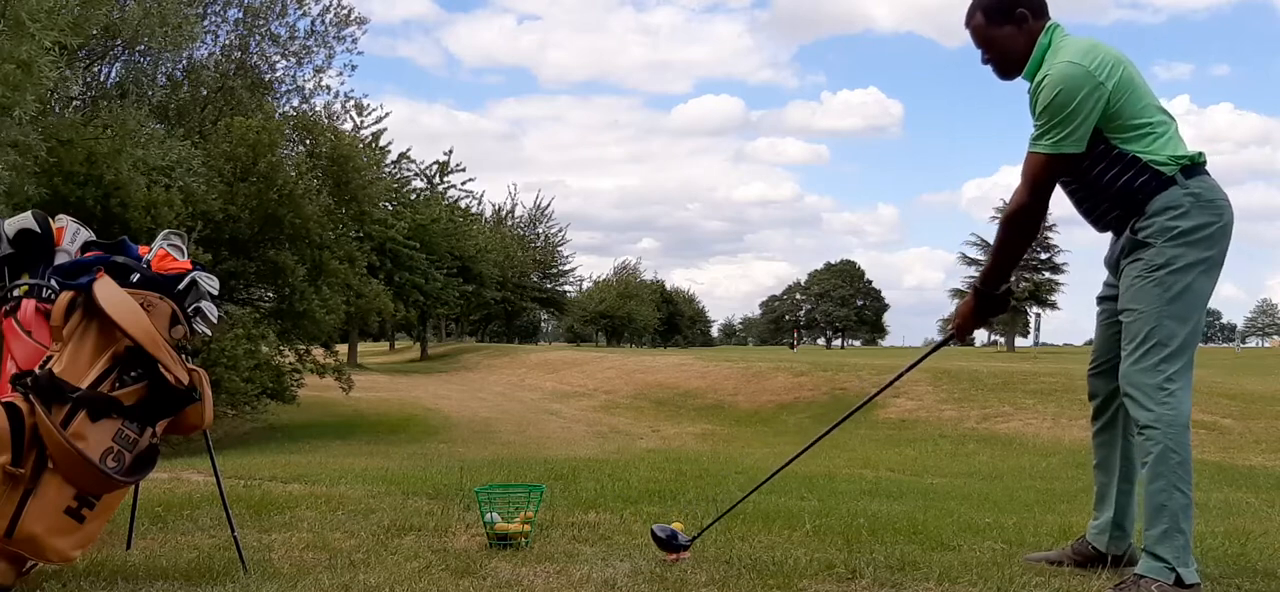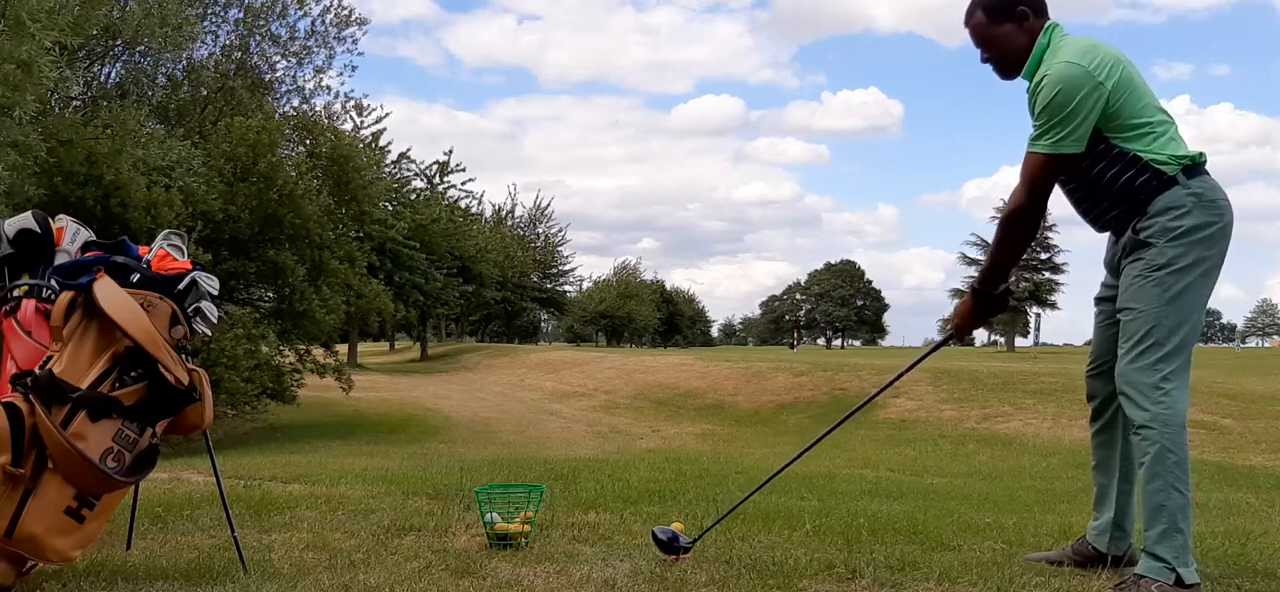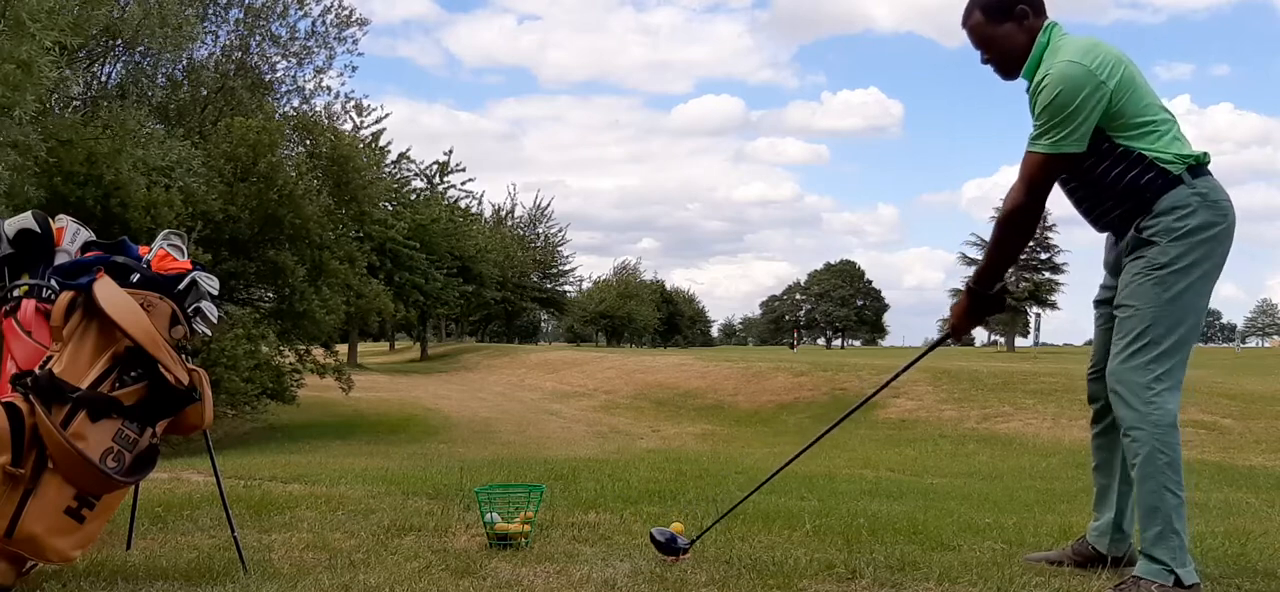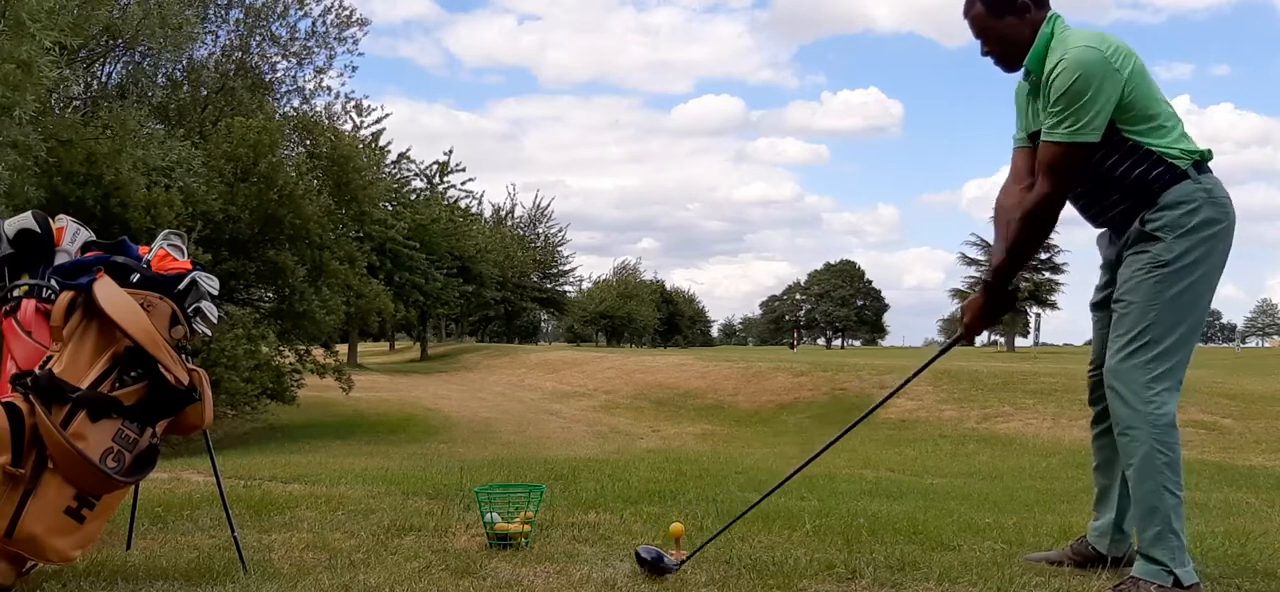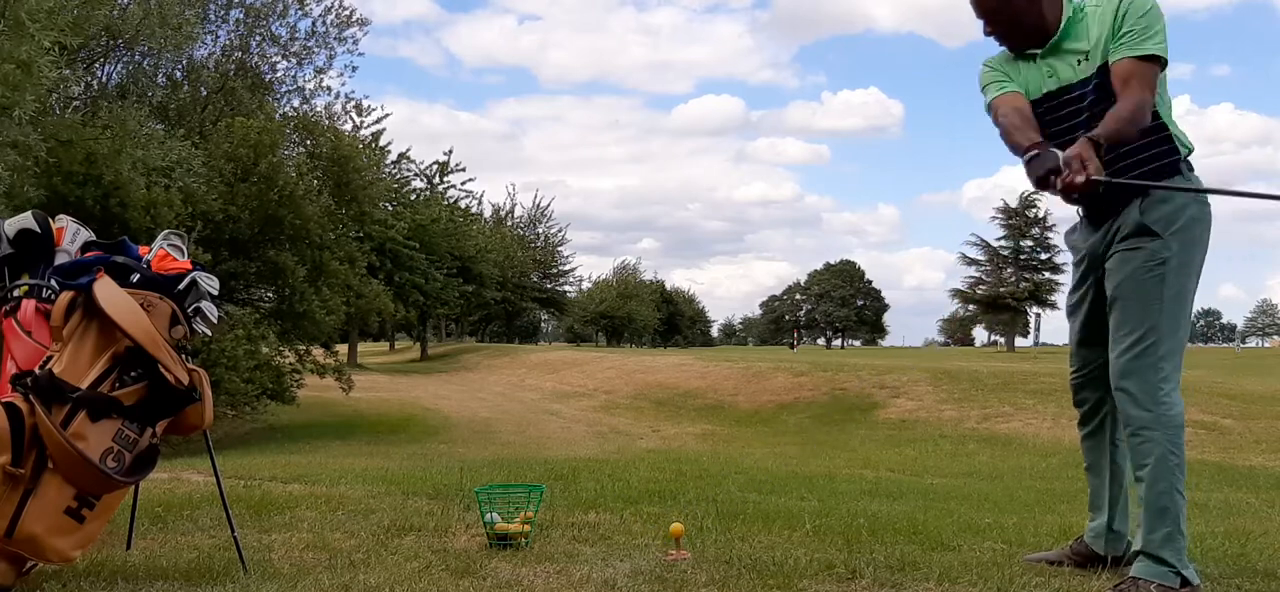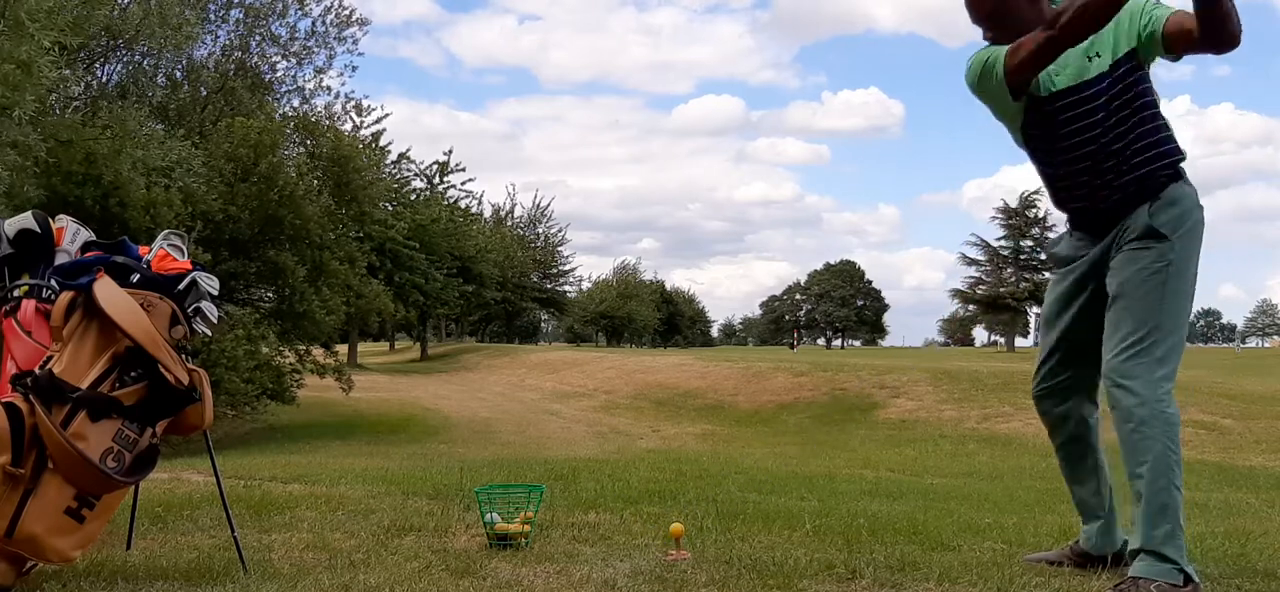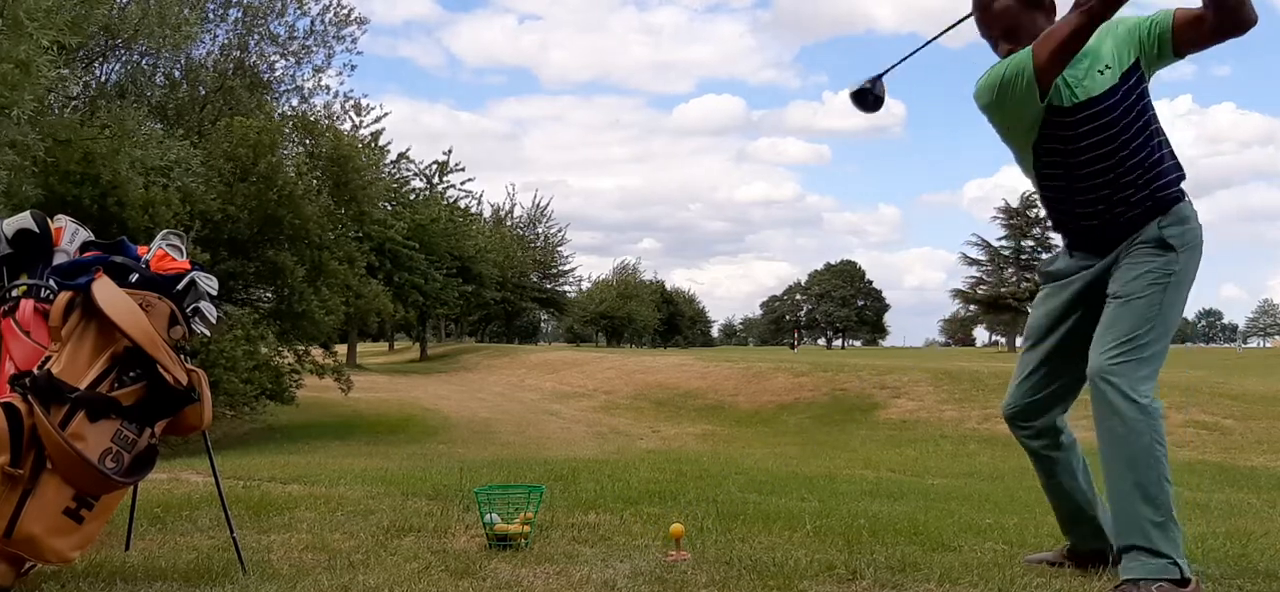
dt=0.2s
person 1, frame 1
left shoulder: (1068, 72)
right shoulder: (1061, 69)
left elbow: (1029, 203)
right elbow: (1032, 198)
left wrist: (983, 291)
right wrist: (999, 282)
left hip: (1176, 218)
right hip: (1144, 228)
left knee: (1150, 383)
right knee: (1109, 381)
right ankle: (1109, 539)
person 1, frame 2
left shoulder: (1068, 72)
right shoulder: (1059, 69)
left elbow: (1028, 203)
right elbow: (1031, 198)
left wrist: (982, 291)
right wrist: (996, 283)
left hip: (1177, 218)
right hip: (1142, 229)
left knee: (1146, 383)
right knee: (1107, 381)
right ankle: (1109, 539)
person 1, frame 3
left shoulder: (1069, 71)
right shoulder: (1055, 71)
left elbow: (1026, 203)
right elbow: (1027, 198)
left wrist: (976, 290)
right wrist: (992, 282)
left hip: (1179, 219)
right hip: (1140, 229)
left knee: (1137, 382)
right knee: (1107, 384)
right ankle: (1109, 539)
person 1, frame 4
left shoulder: (1082, 58)
right shoulder: (1033, 83)
left elbow: (1049, 194)
right elbow: (1017, 187)
left wrist: (993, 285)
right wrist: (1000, 273)
left hip: (1179, 216)
right hip: (1132, 228)
left knee: (1136, 381)
right knee: (1109, 382)
right ankle: (1110, 538)
person 1, frame 5
right shoulder: (1000, 69)
left elbow: (1135, 101)
right elbow: (1016, 126)
left wrist: (1092, 146)
right wrist: (1050, 158)
left hip: (1160, 211)
right hip: (1097, 223)
left knee: (1140, 379)
right knee: (1092, 383)
right ankle: (1106, 539)
person 1, frame 6
right shoulder: (987, 71)
left hip: (1158, 217)
right hip: (1085, 234)
left knee: (1134, 379)
right knee: (1057, 389)
right ankle: (1101, 539)
person 1, frame 7
right shoulder: (997, 88)
left hip: (1158, 234)
right hip: (1081, 255)
left knee: (1114, 376)
right knee: (1026, 407)
right ankle: (1092, 540)
